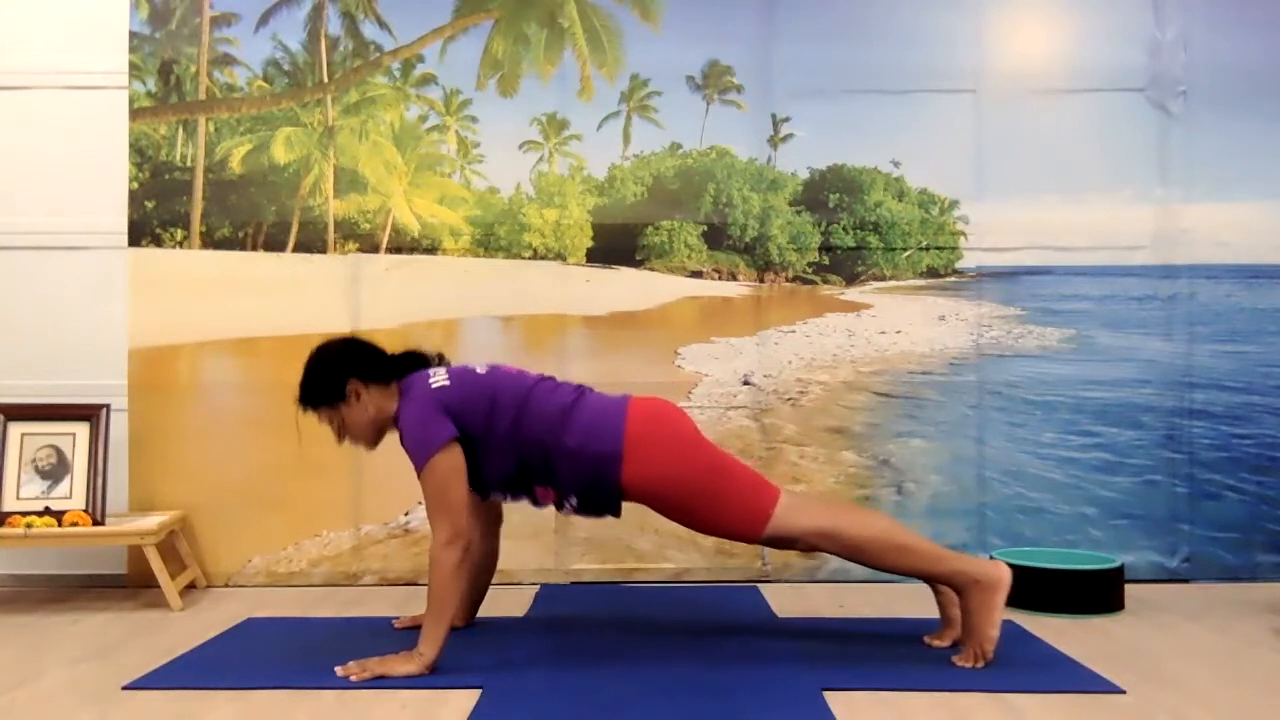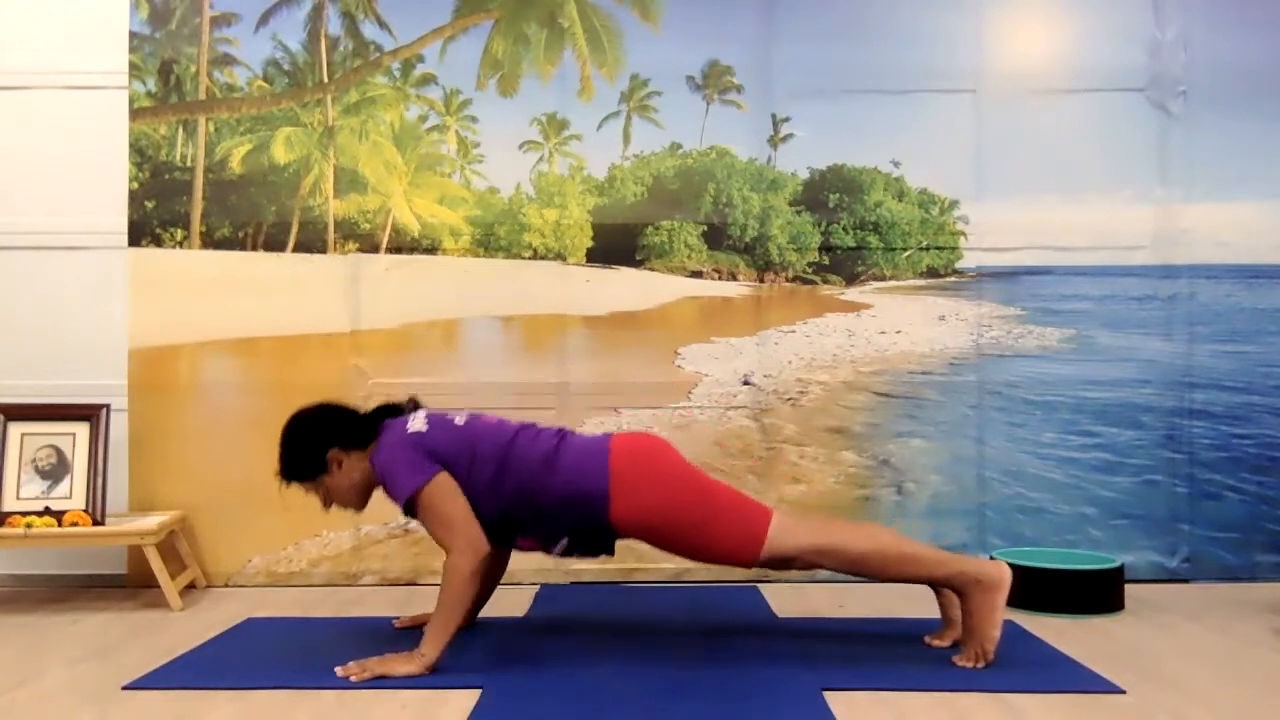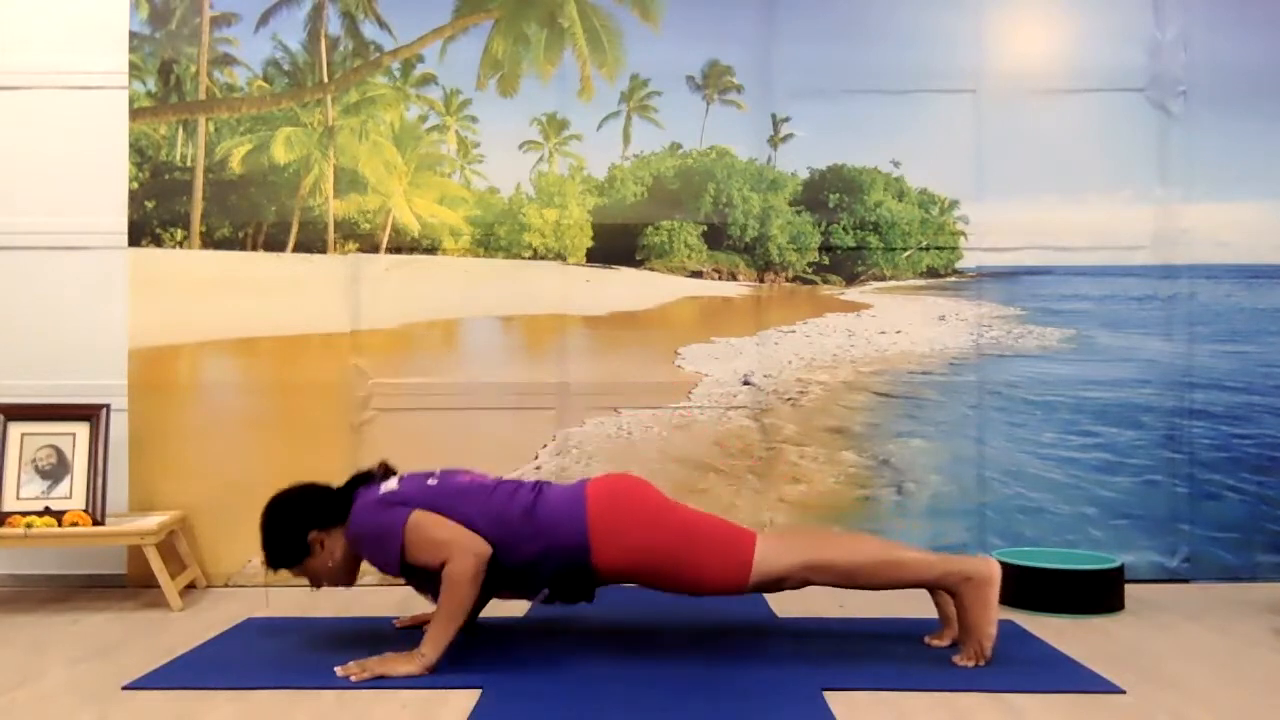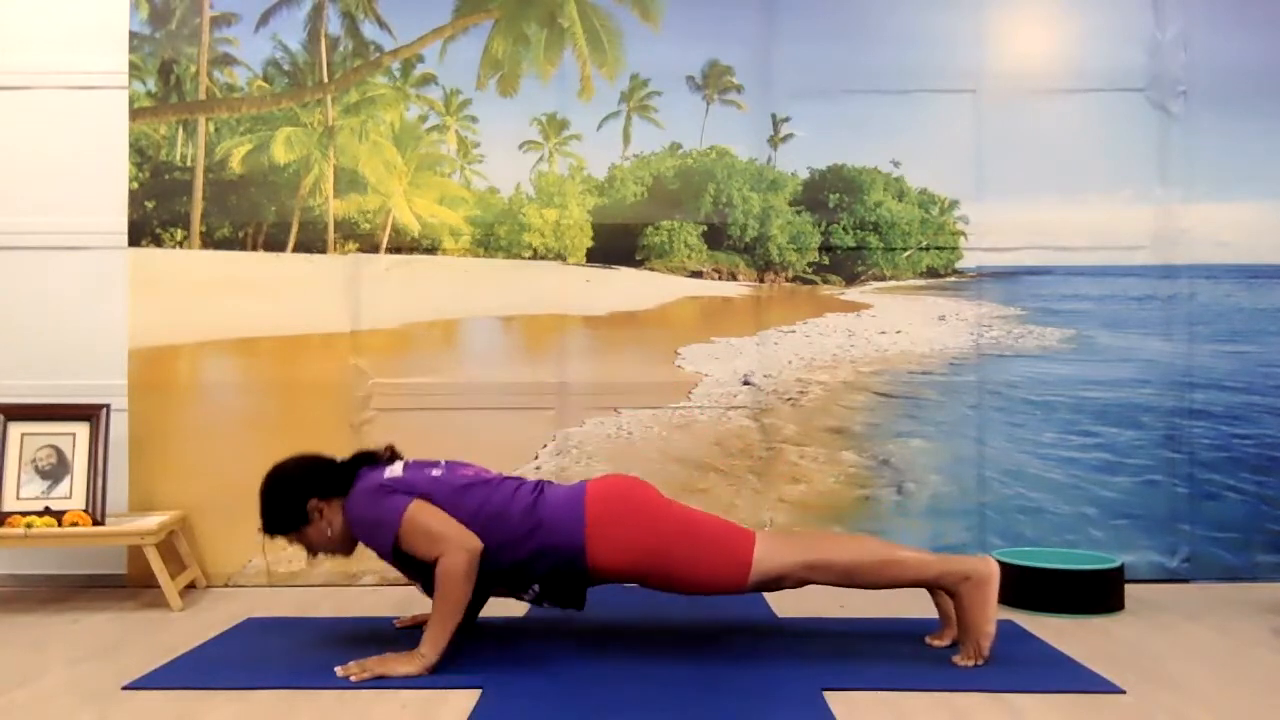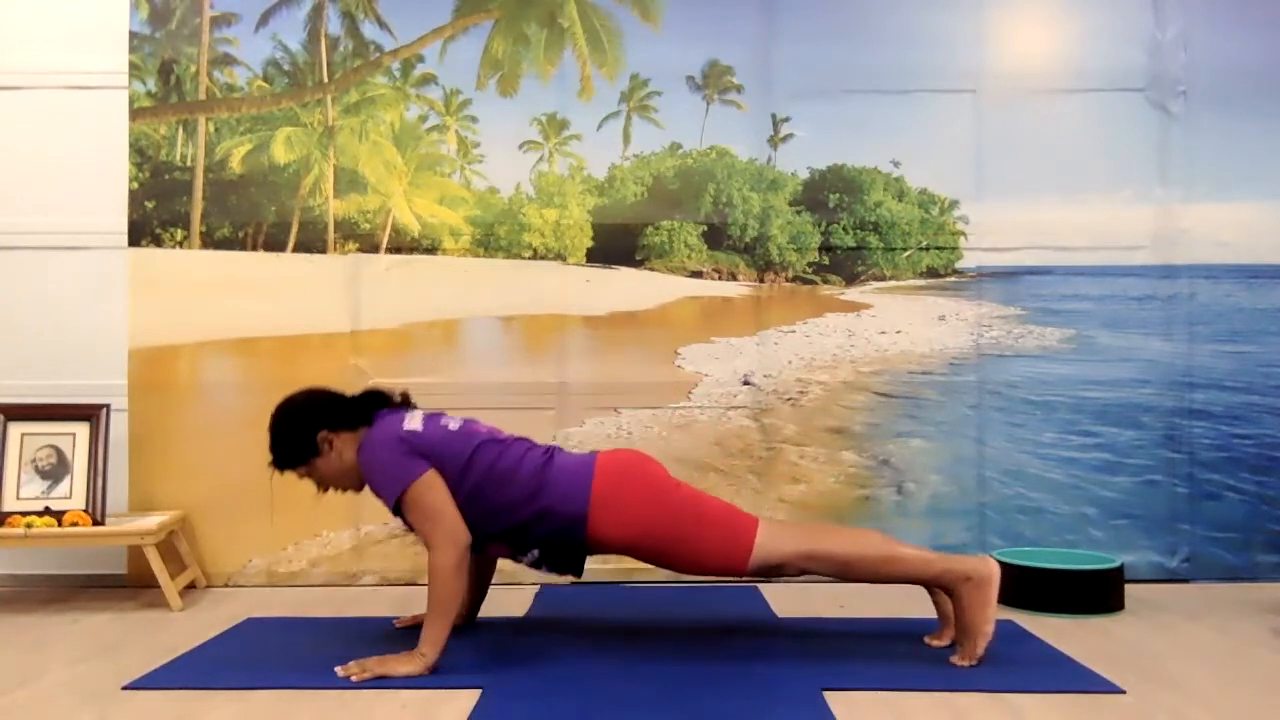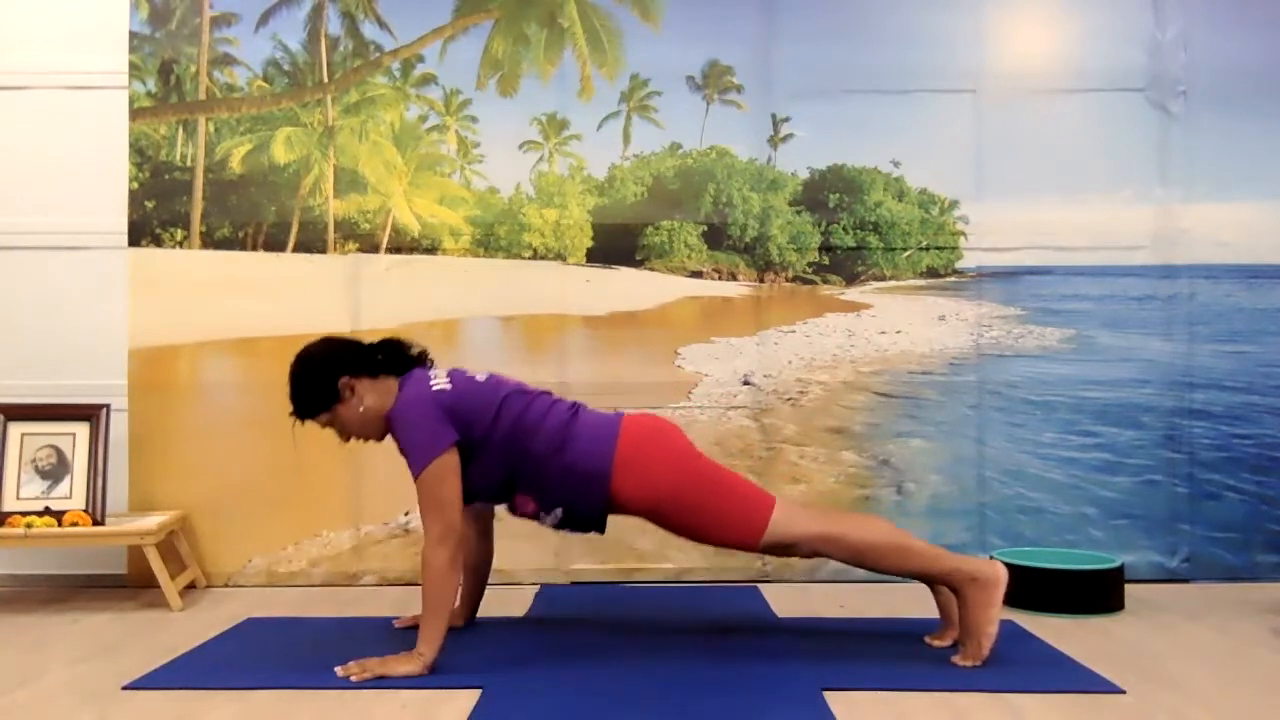
dt=0.3s
person 1, frame 1
left shoulder: (416, 408)
right shoulder: (442, 397)
left elbow: (453, 539)
right elbow: (485, 521)
left wrist: (422, 654)
right wrist: (459, 613)
left hip: (641, 452)
right hip: (639, 434)
left knee: (799, 524)
right knee: (792, 524)
left ankle: (970, 574)
right ankle: (946, 574)
person 1, frame 2
left shoulder: (392, 458)
right shoulder: (413, 440)
left elbow: (471, 547)
right elbow: (497, 529)
left wrist: (426, 650)
right wrist: (457, 610)
left hip: (629, 485)
right hip: (624, 471)
left knee: (797, 543)
right knee: (789, 540)
left ankle: (970, 574)
right ankle: (945, 580)
person 1, frame 3
left shoulder: (369, 521)
right shoulder: (393, 495)
left elbow: (473, 553)
left wrist: (425, 653)
right wrist: (451, 614)
left hip: (610, 529)
right hip: (606, 507)
left knee: (785, 560)
right knee: (778, 560)
left ankle: (963, 573)
right ankle: (942, 579)
person 1, frame 4
left shoulder: (368, 502)
right shoulder: (395, 478)
left elbow: (462, 550)
left wrist: (425, 654)
right wrist: (455, 613)
left hip: (609, 531)
right hip: (604, 512)
left knee: (785, 561)
right knee: (779, 559)
left ankle: (963, 572)
right ankle: (938, 576)
person 1, frame 5
left shoulder: (381, 450)
right shoulder: (410, 432)
left elbow: (453, 542)
right elbow: (485, 521)
left wrist: (424, 654)
right wrist: (461, 613)
left hip: (613, 505)
right hip: (611, 485)
left knee: (785, 550)
right knee: (778, 551)
left ankle: (961, 572)
right ankle: (942, 570)
person 1, frame 6
left shoulder: (414, 406)
right shoulder: (434, 397)
left elbow: (443, 538)
right elbow: (476, 517)
left wrist: (422, 655)
right wrist: (463, 613)
left hip: (638, 464)
right hip: (633, 455)
left knee: (800, 530)
right knee: (788, 532)
left ankle: (971, 575)
right ankle: (948, 576)
